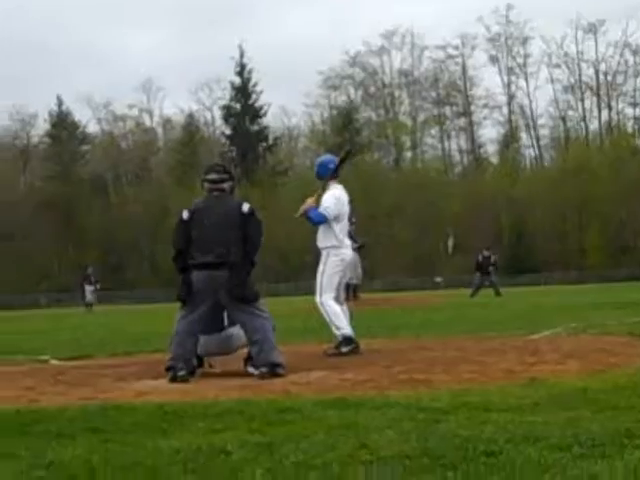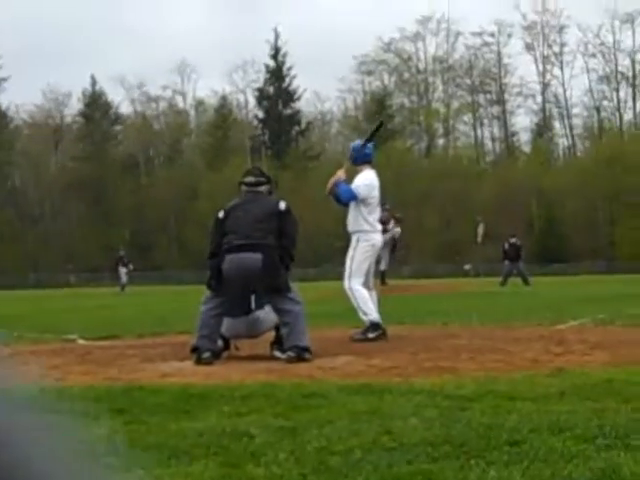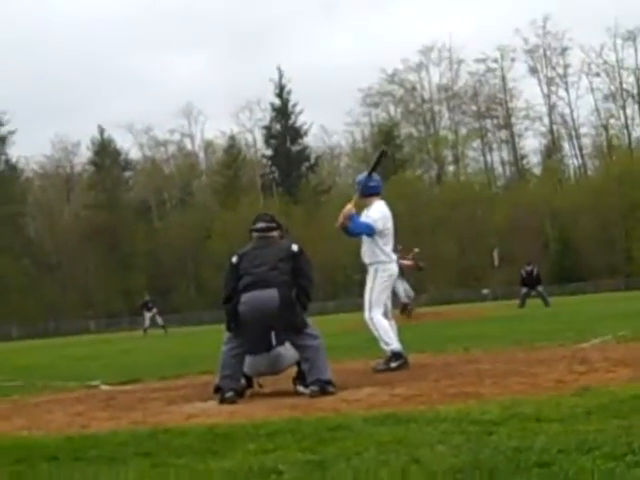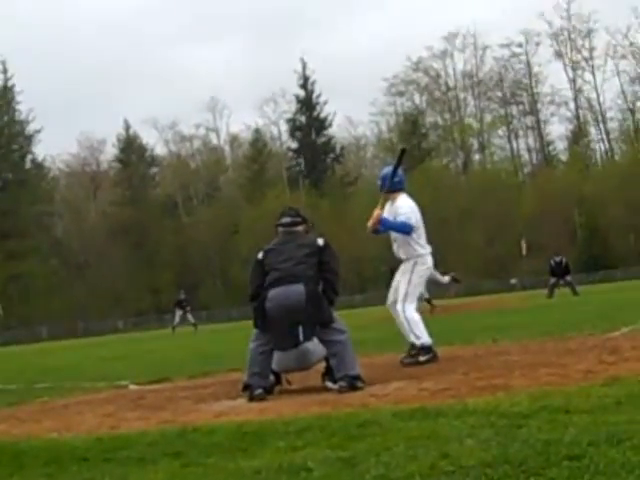
dt=0.5s
person 1, frame 1
left shoulder: (333, 194)
right shoulder: (338, 192)
left elbow: (320, 219)
right elbow: (322, 220)
left wrist: (310, 208)
right wrist: (308, 212)
left hip: (334, 252)
right hip: (341, 251)
left knee: (324, 298)
right knee: (337, 298)
left ankle: (348, 340)
right ankle: (347, 340)
person 1, frame 2
left shoulder: (366, 178)
right shoulder: (366, 178)
left elbow: (348, 196)
right elbow: (347, 202)
left wrist: (340, 181)
right wrist: (334, 192)
left hip: (364, 237)
right hip: (370, 237)
left knee: (352, 283)
right knee: (365, 283)
left ankle: (375, 325)
right ankle: (374, 325)
person 1, frame 3
left shoulder: (379, 209)
right shoulder: (370, 210)
left elbow: (366, 230)
right elbow: (356, 232)
left wrist: (351, 215)
right wrist: (345, 224)
left hip: (381, 267)
right hip: (382, 267)
left knee: (373, 313)
right knee: (383, 313)
left ankle: (397, 355)
right ankle: (395, 355)
person 1, frame 4
left shoulder: (404, 205)
right shoulder: (391, 204)
left elbow: (407, 228)
right elbow: (377, 224)
left wrist: (382, 221)
right wrist: (374, 226)
left hip: (417, 261)
right hip: (407, 262)
left knee: (405, 306)
right knee: (394, 302)
left ankle: (427, 350)
right ankle: (416, 343)
person 2, frame 1
left shoulder: (190, 211)
right shoulder: (243, 208)
left elbow: (179, 248)
right elbow: (252, 244)
left wrist: (186, 274)
right wrist: (243, 271)
left hip: (198, 275)
right hip: (231, 274)
left knee: (188, 320)
right knee: (255, 318)
left ankle: (179, 367)
right ankle: (268, 363)
person 2, frame 2
left shoulder: (228, 209)
right shoulder: (279, 206)
left elbow: (215, 246)
right elbow: (288, 241)
left wrist: (215, 272)
right wrist: (282, 268)
left hip: (230, 261)
right hip: (264, 260)
left knee: (212, 304)
right knee: (289, 303)
left ankle: (204, 349)
right ankle: (296, 348)
person 2, frame 3
left shoulder: (240, 255)
right shoulder: (291, 248)
left elbow: (229, 291)
right elbow: (304, 281)
left wrist: (232, 320)
right wrist: (299, 308)
left hip: (246, 301)
right hip: (279, 298)
left knee: (233, 344)
right knee: (308, 339)
left ankle: (227, 389)
right ankle: (320, 382)
person 2, frame 4
left shoulder: (265, 251)
right shoulder: (317, 243)
left elbow: (255, 287)
right elbow: (330, 274)
left wrist: (259, 316)
right wrist: (327, 302)
left hip: (273, 298)
right hip: (305, 294)
left knee: (261, 341)
right knee: (336, 333)
left ankle: (256, 386)
right ankle: (347, 378)
